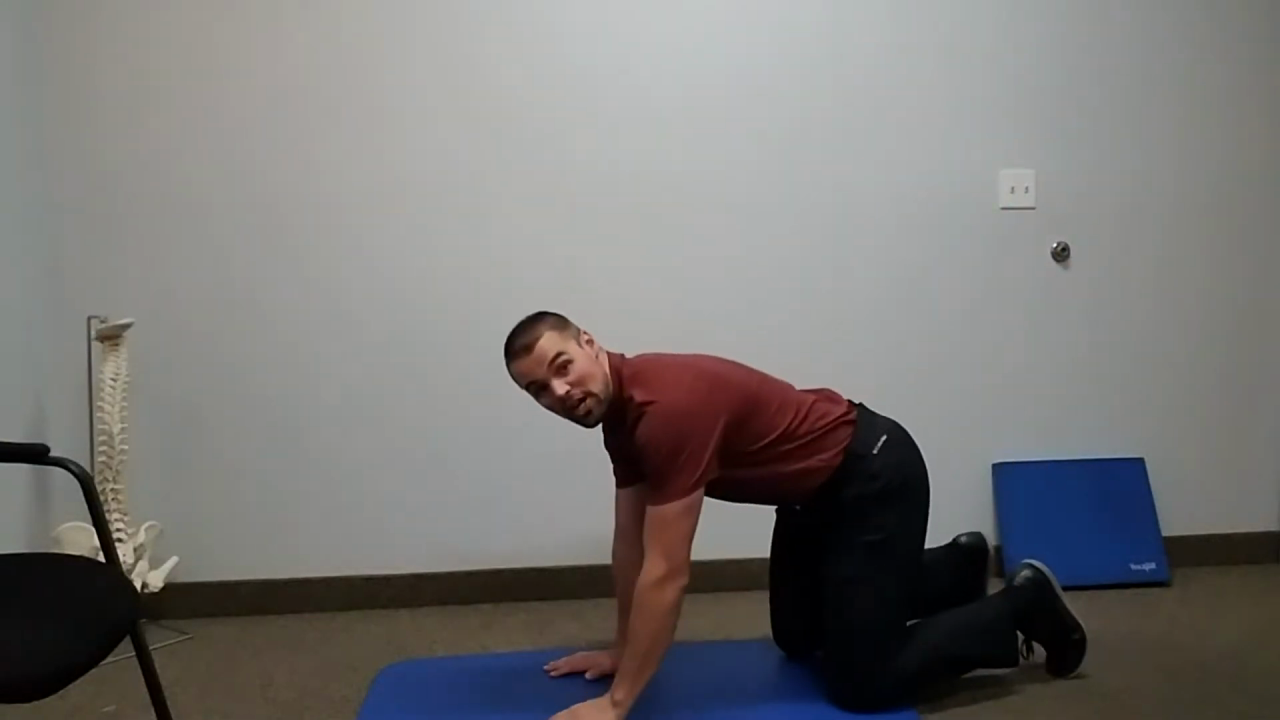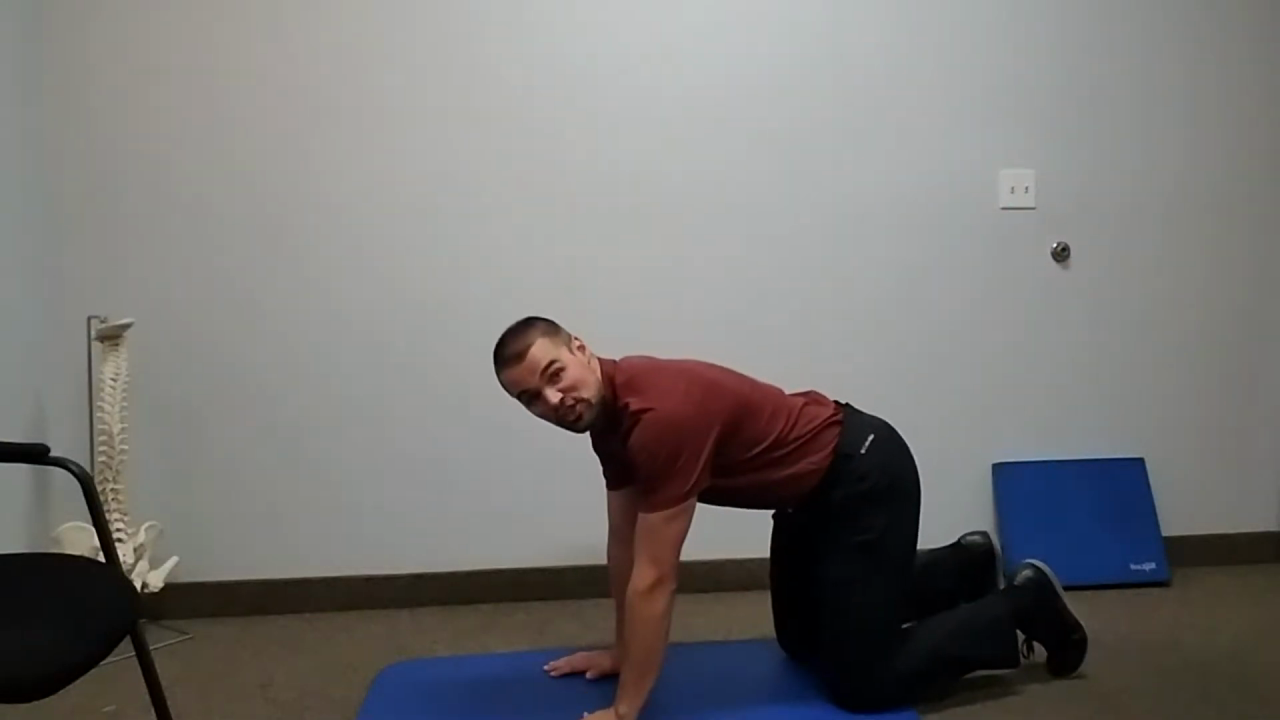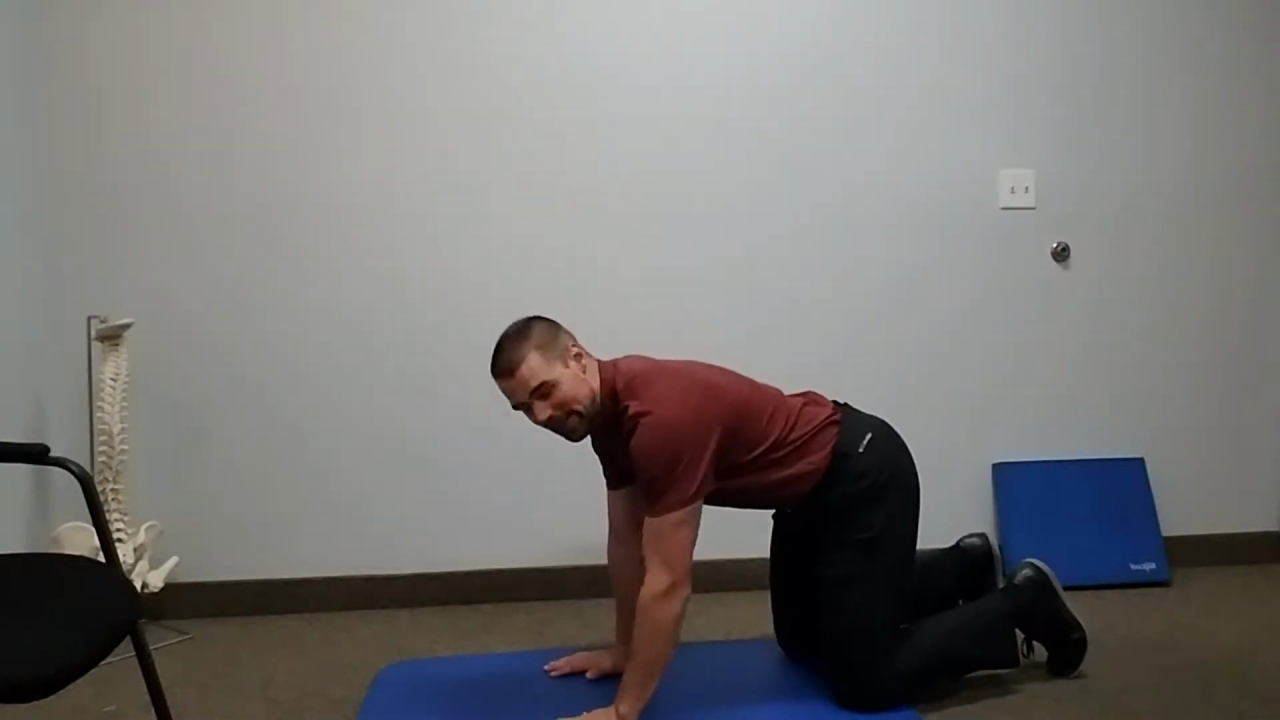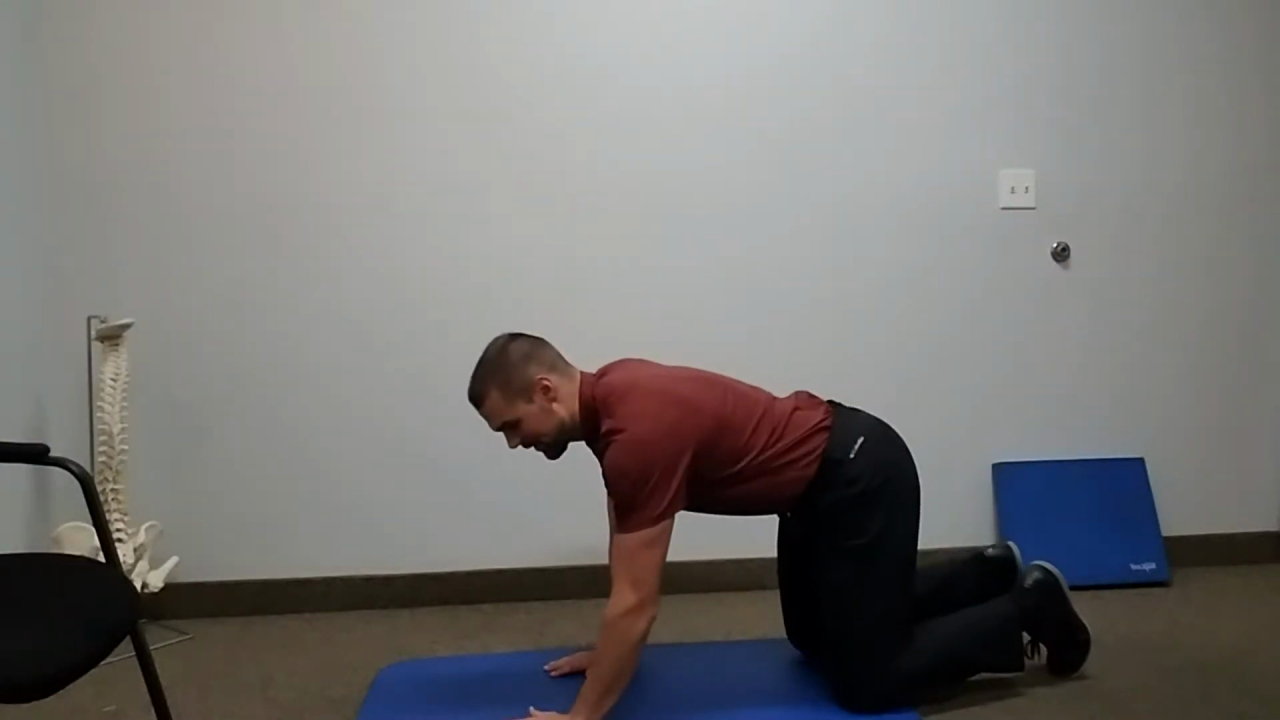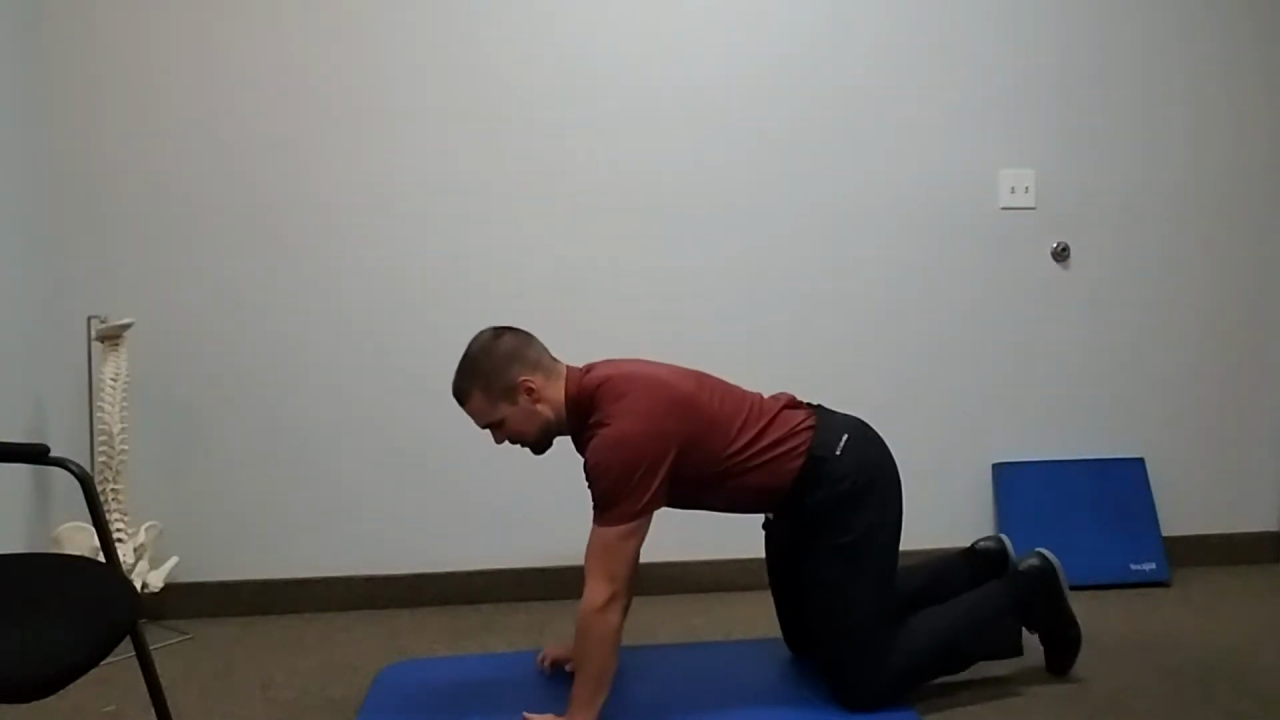
dt=0.4s
person 1, frame 1
left shoulder: (667, 410)
right shoulder: (619, 413)
left elbow: (666, 575)
right elbow: (630, 543)
right wrist: (621, 651)
left hip: (873, 475)
right hip: (816, 484)
right knee: (799, 639)
left ankle: (1022, 606)
right ankle: (957, 568)
person 1, frame 2
left shoulder: (660, 416)
right shoulder: (607, 411)
left elbow: (653, 581)
right elbow: (623, 545)
right wrist: (621, 651)
left hip: (865, 474)
right hip: (812, 485)
right knee: (802, 641)
left ankle: (1023, 605)
right ankle: (965, 567)
person 1, frame 3
left shoulder: (662, 418)
right shoulder: (610, 407)
left elbow: (667, 585)
right elbow: (626, 543)
right wrist: (622, 649)
left hip: (863, 475)
right hip: (814, 484)
right knee: (802, 642)
left ankle: (1021, 605)
right ankle: (962, 568)
person 1, frame 4
left shoulder: (639, 434)
right shoulder: (609, 394)
left elbow: (634, 602)
right elbow: (627, 542)
right wrist: (613, 652)
left hip: (862, 478)
right hip: (822, 477)
right knee: (813, 640)
left ankle: (1028, 607)
right ankle: (987, 575)
person 1, frame 5
left shoulder: (624, 429)
right shoulder: (594, 394)
left elbow: (604, 593)
right elbow: (610, 544)
right wrist: (589, 644)
left hip: (843, 479)
right hip: (806, 480)
right knee: (811, 641)
left ankle: (1020, 594)
right ankle: (978, 569)
